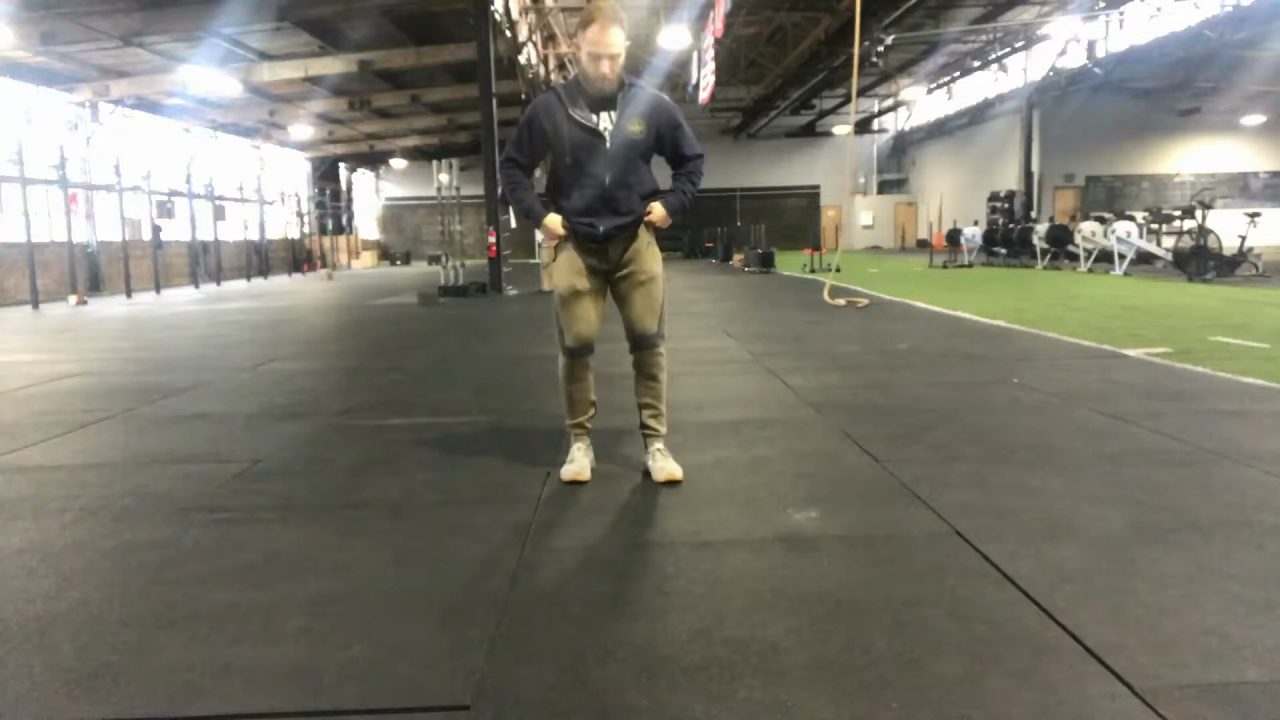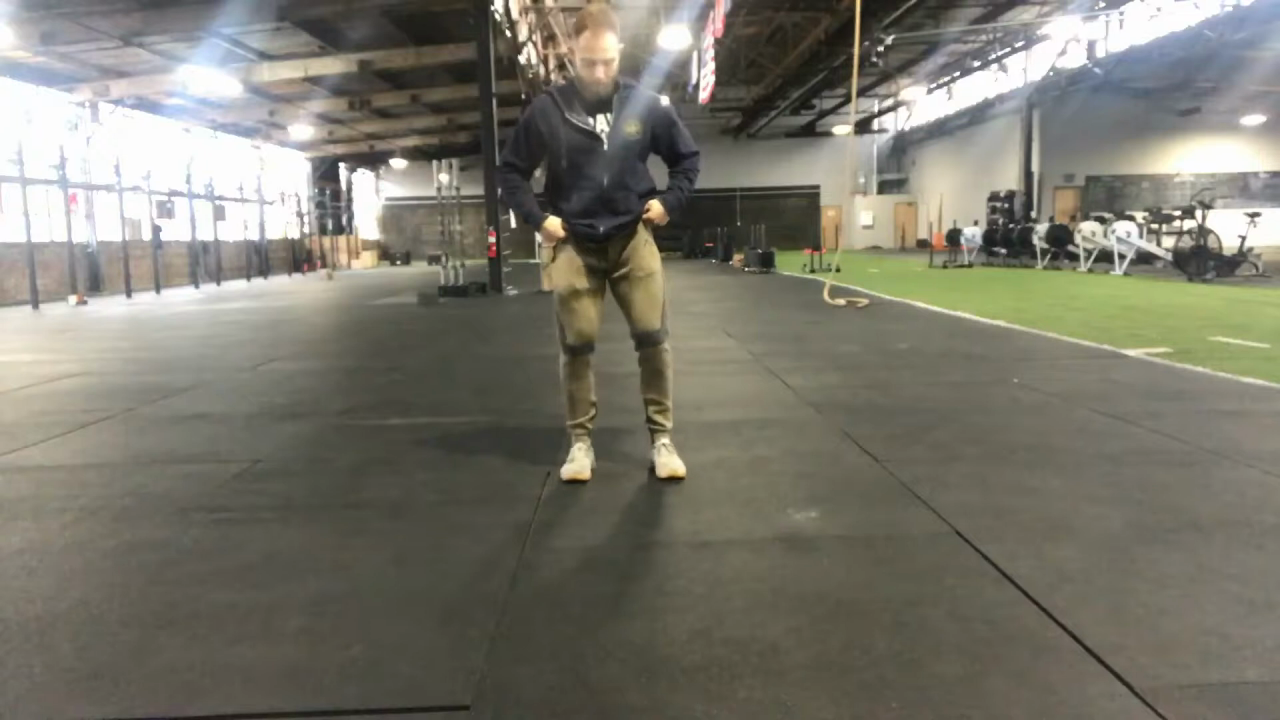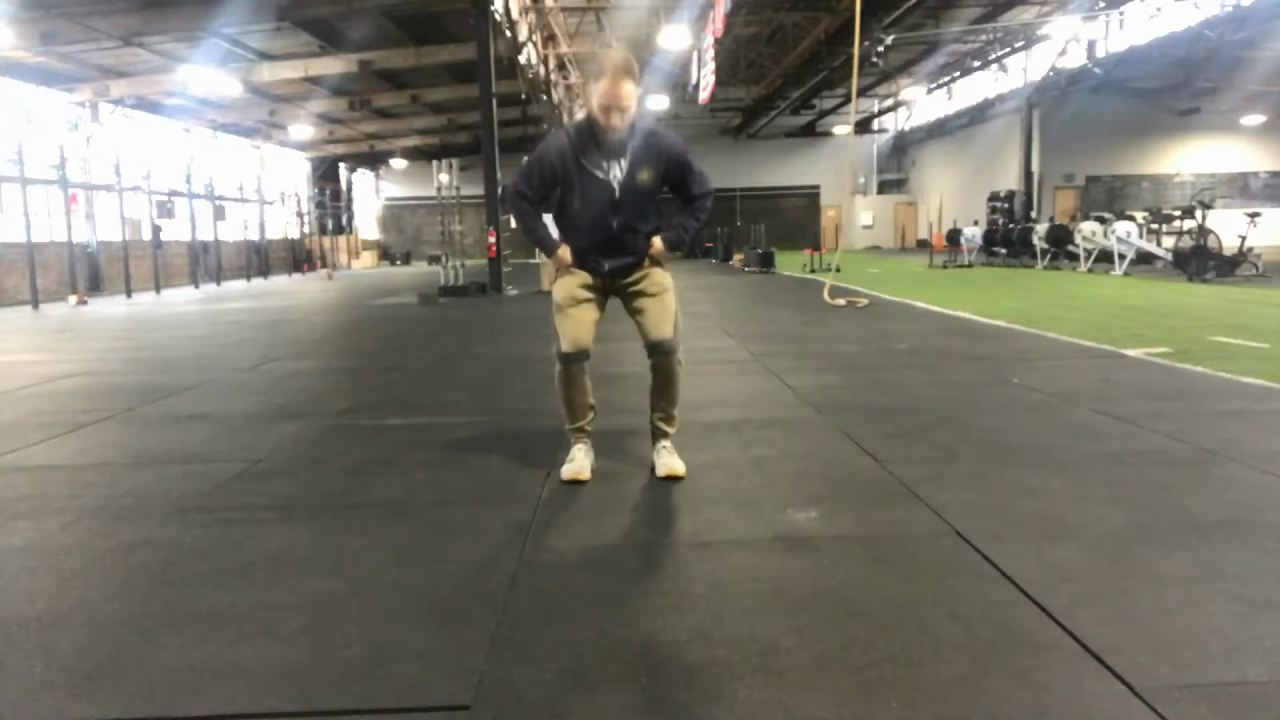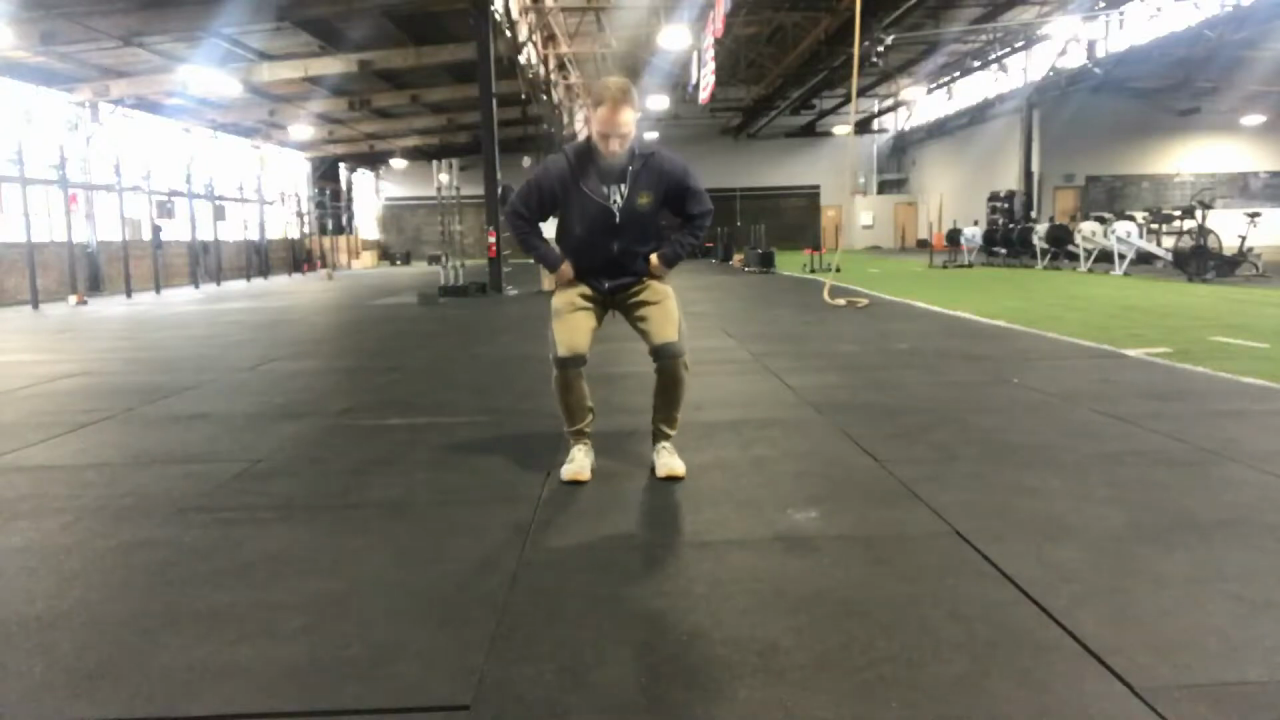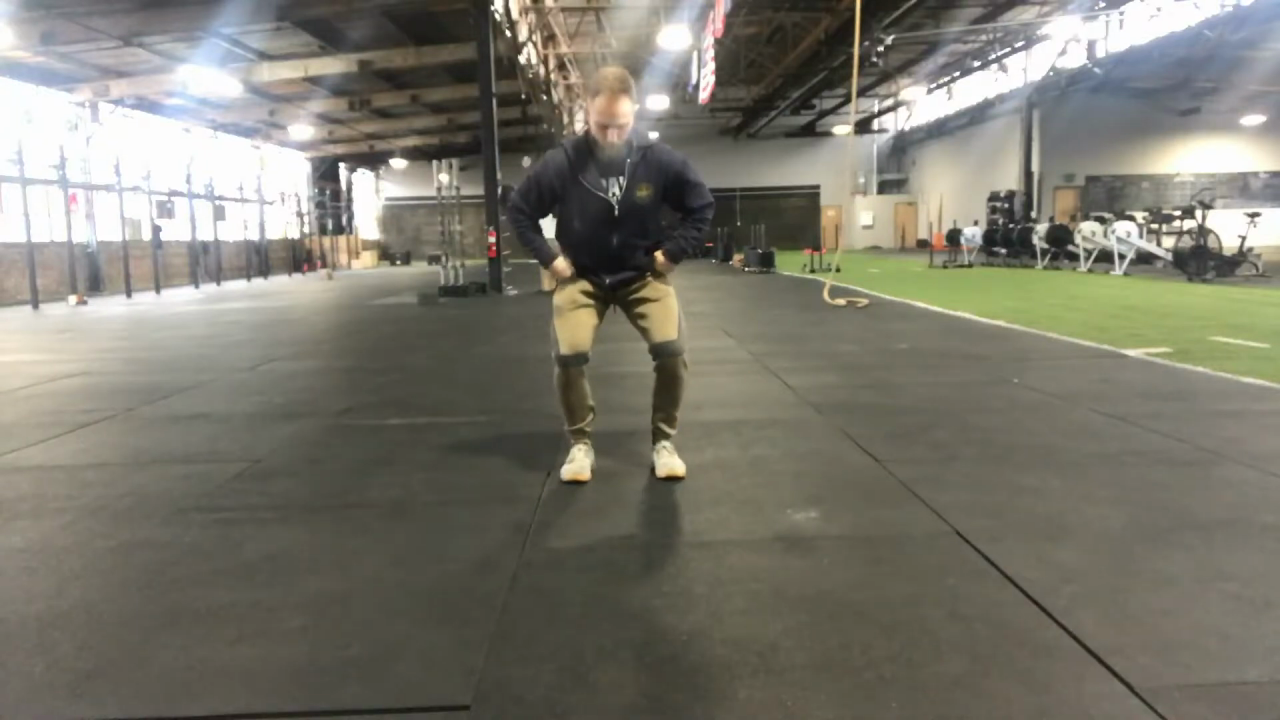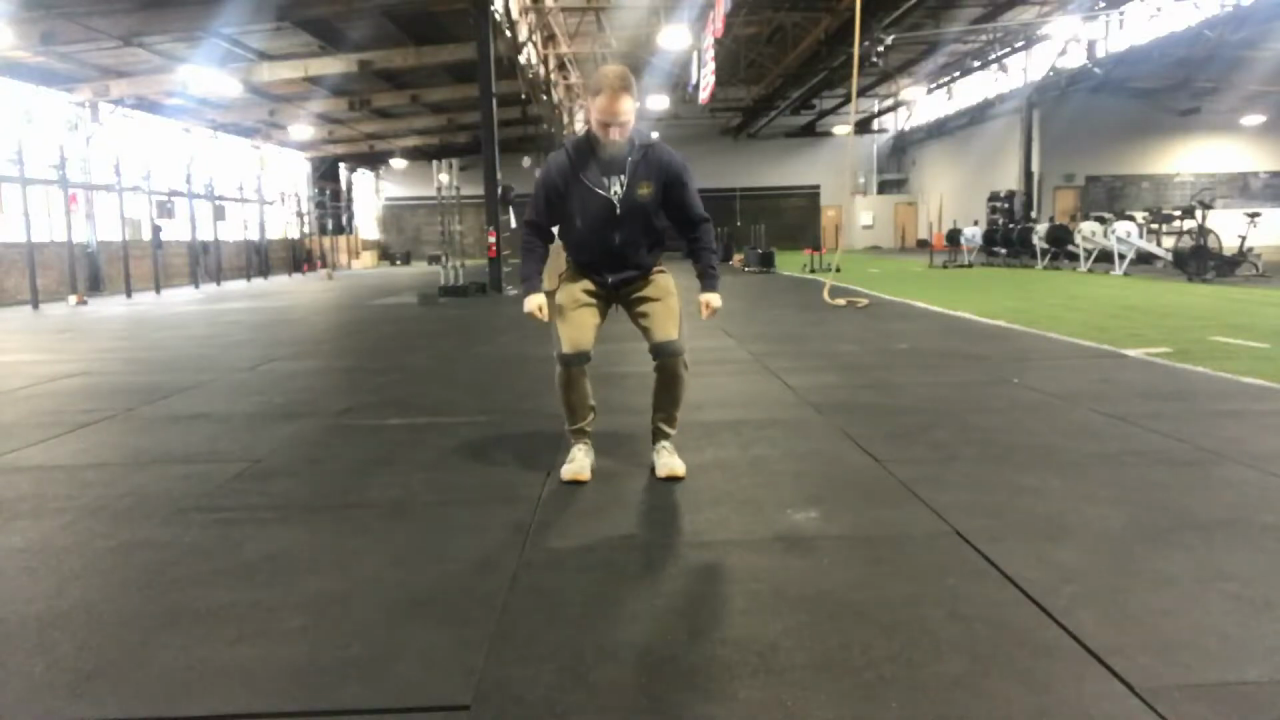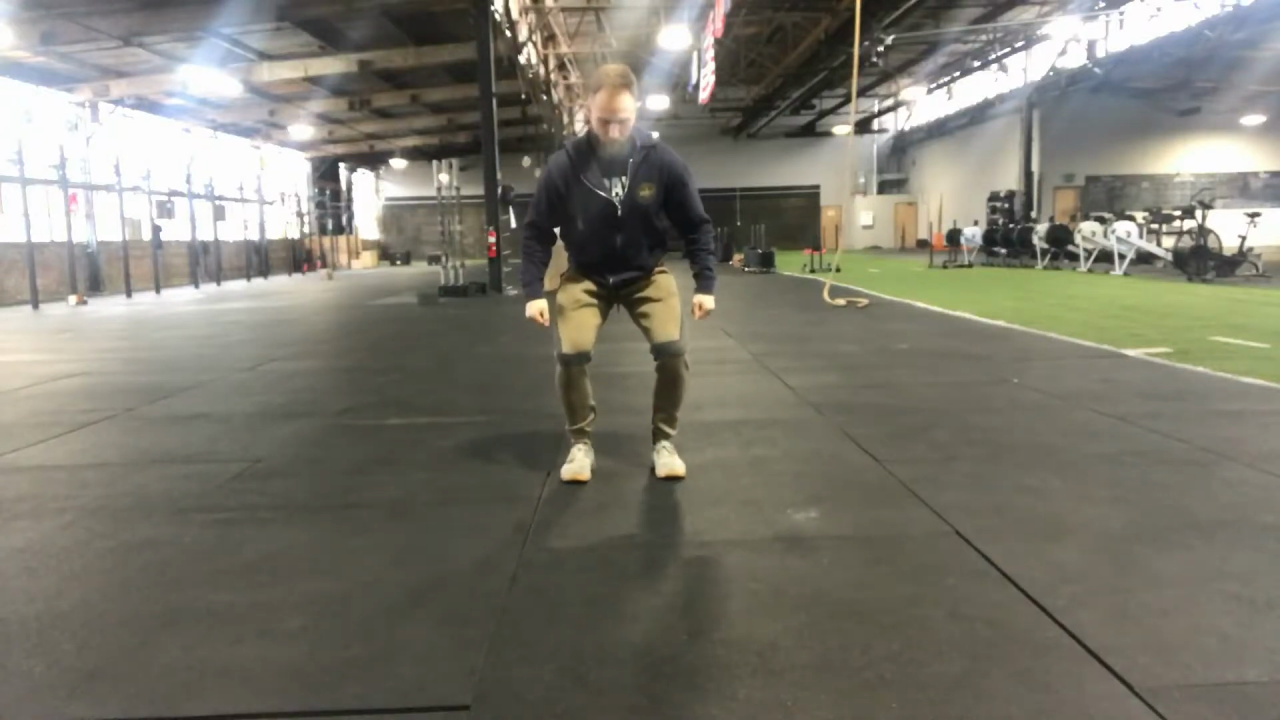
dt=0.3s
person 1, frame 1
left shoulder: (651, 104)
right shoulder: (550, 107)
left elbow: (692, 160)
right elbow: (512, 165)
left wrist: (672, 204)
right wrist: (538, 214)
left hip: (635, 241)
right hip: (575, 245)
left knee: (648, 342)
right knee: (576, 346)
left ankle: (655, 444)
right ankle: (580, 443)
person 1, frame 2
left shoulder: (646, 104)
right shoulder: (547, 110)
left elbow: (688, 157)
right elbow: (510, 171)
left wrist: (669, 201)
right wrist: (538, 218)
left hip: (633, 239)
right hip: (574, 244)
left knee: (652, 338)
right knee: (577, 345)
left ankle: (661, 439)
right ankle: (580, 442)
person 1, frame 3
left shoulder: (661, 145)
right shoulder: (561, 147)
left elbow: (701, 195)
right elbow: (520, 196)
left wrist: (672, 239)
right wrist: (550, 246)
left hip: (642, 264)
right hip: (581, 267)
left knee: (665, 346)
right knee: (570, 350)
left ankle: (663, 441)
right ankle: (580, 443)
person 1, frame 4
left shoulder: (662, 167)
right shoulder: (561, 169)
left elbow: (702, 212)
right elbow: (518, 215)
left wrist: (668, 255)
right wrist: (553, 261)
left hip: (642, 279)
right hip: (581, 281)
left knee: (672, 352)
right knee: (567, 356)
left ankle: (663, 443)
right ankle: (580, 444)
person 1, frame 5
left shoulder: (661, 160)
right shoulder: (560, 163)
left elbow: (702, 207)
right elbow: (519, 211)
left wrist: (671, 251)
right wrist: (549, 256)
left hip: (644, 274)
right hip: (580, 277)
left knee: (671, 351)
right knee: (569, 355)
left ankle: (663, 442)
right ankle: (580, 444)
person 1, frame 6
left shoulder: (661, 160)
right shoulder: (563, 164)
left elbow: (696, 223)
right elbow: (535, 228)
left wrist: (709, 283)
right wrist: (532, 287)
left hip: (645, 273)
right hip: (584, 276)
left knee: (671, 351)
right knee: (571, 354)
left ankle: (663, 441)
right ankle: (581, 444)
person 1, frame 7
left shoulder: (662, 161)
right shoulder: (564, 165)
left elbow: (696, 226)
right elbow: (537, 231)
left wrist: (705, 283)
right wrist: (534, 290)
left hip: (647, 273)
right hip: (585, 276)
left knee: (672, 351)
right knee: (571, 354)
left ankle: (664, 441)
right ankle: (581, 443)
